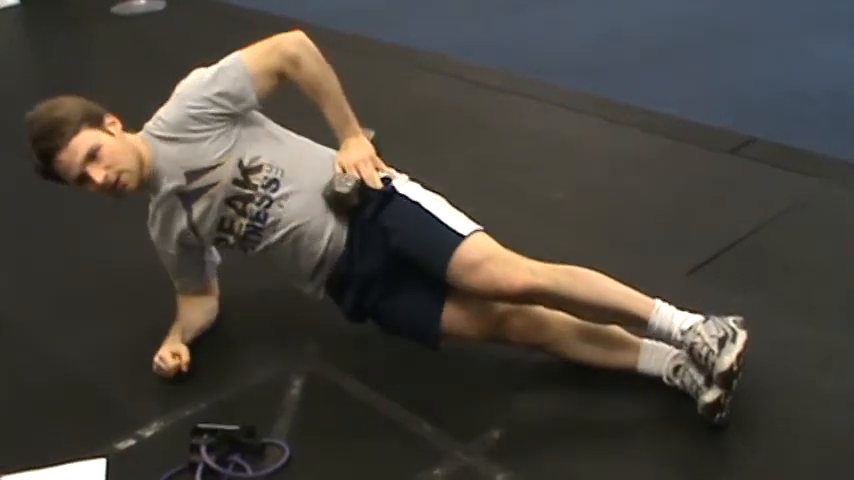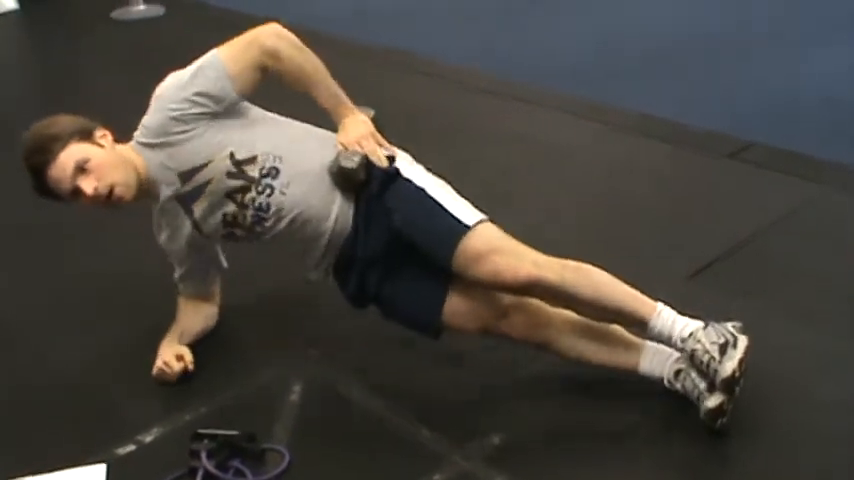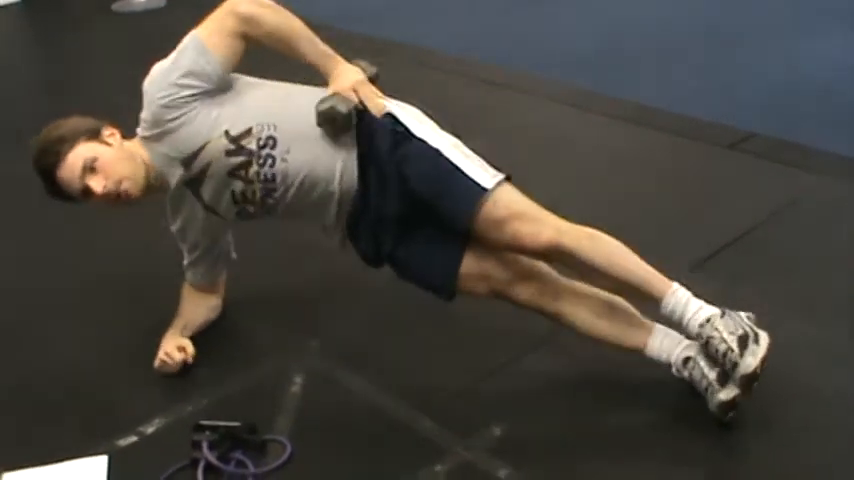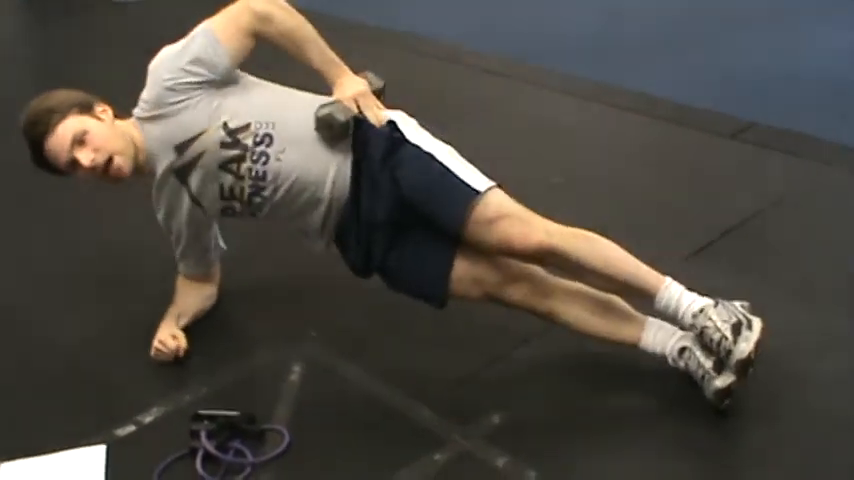
dt=0.3s
person 1, frame 1
left shoulder: (189, 109)
right shoulder: (166, 225)
left elbow: (293, 47)
right elbow: (200, 294)
left wrist: (352, 135)
right wrist: (176, 338)
left hip: (372, 206)
right hip: (351, 279)
left knee: (508, 278)
right knee: (505, 322)
left ankle: (692, 332)
right ankle: (680, 367)
person 1, frame 2
left shoulder: (172, 110)
right shoulder: (174, 226)
left elbow: (270, 41)
right elbow: (202, 298)
left wrist: (347, 114)
right wrist: (174, 342)
left hip: (375, 189)
right hip: (356, 263)
left knee: (513, 270)
right knee: (503, 315)
left ankle: (689, 337)
right ankle: (679, 371)
person 1, frame 3
left shoulder: (168, 94)
right shoulder: (189, 211)
right elbow: (207, 289)
left wrist: (336, 65)
right wrist: (176, 333)
left hip: (381, 146)
right hip: (372, 223)
left knee: (534, 235)
right knee: (515, 280)
left ankle: (706, 323)
right ankle: (690, 359)
person 1, frame 4
left shoulder: (169, 82)
right shoulder: (174, 200)
right elbow: (201, 279)
left wrist: (341, 76)
right wrist: (171, 322)
left hip: (374, 153)
right hip: (361, 231)
left knee: (524, 239)
right knee: (509, 284)
left ankle: (698, 315)
right ankle: (686, 351)
